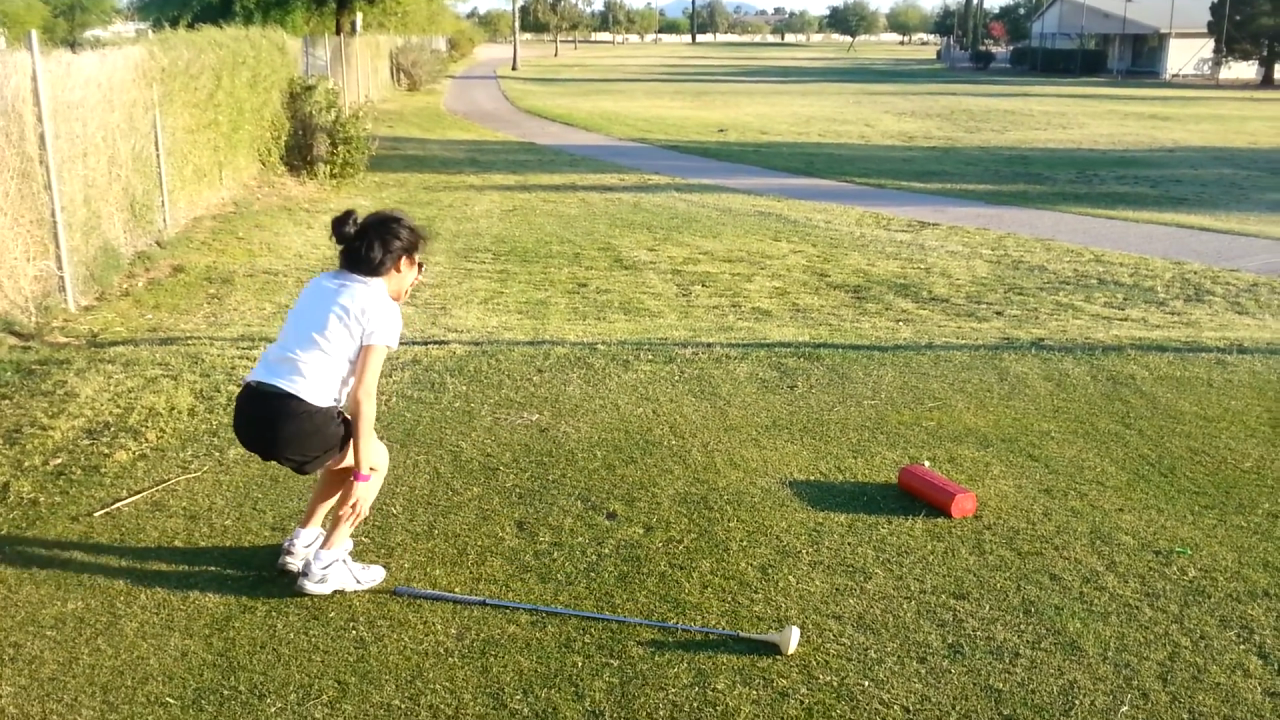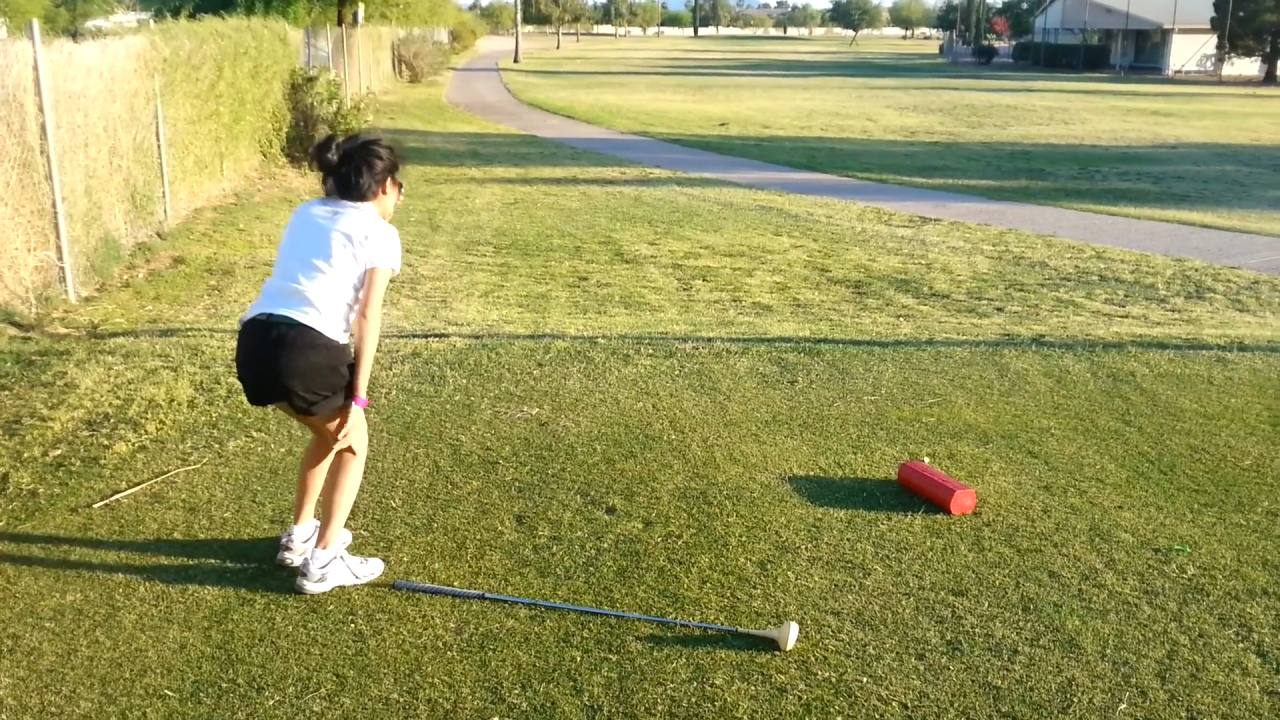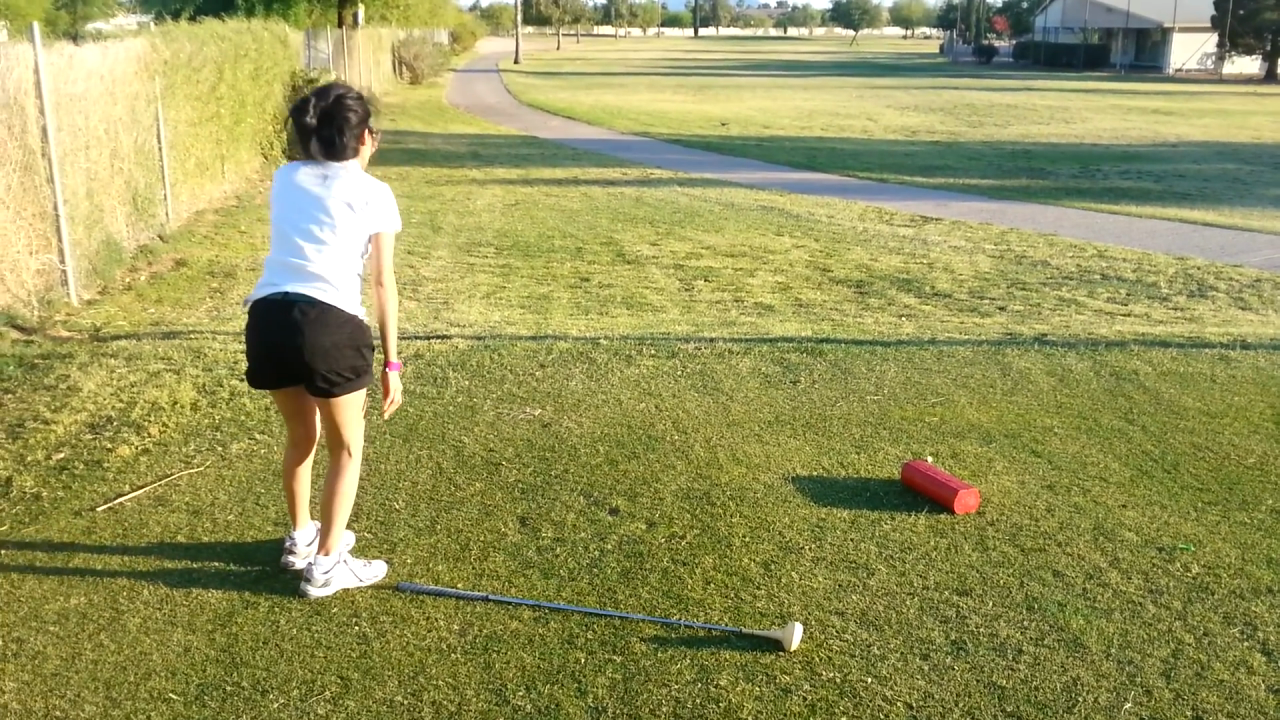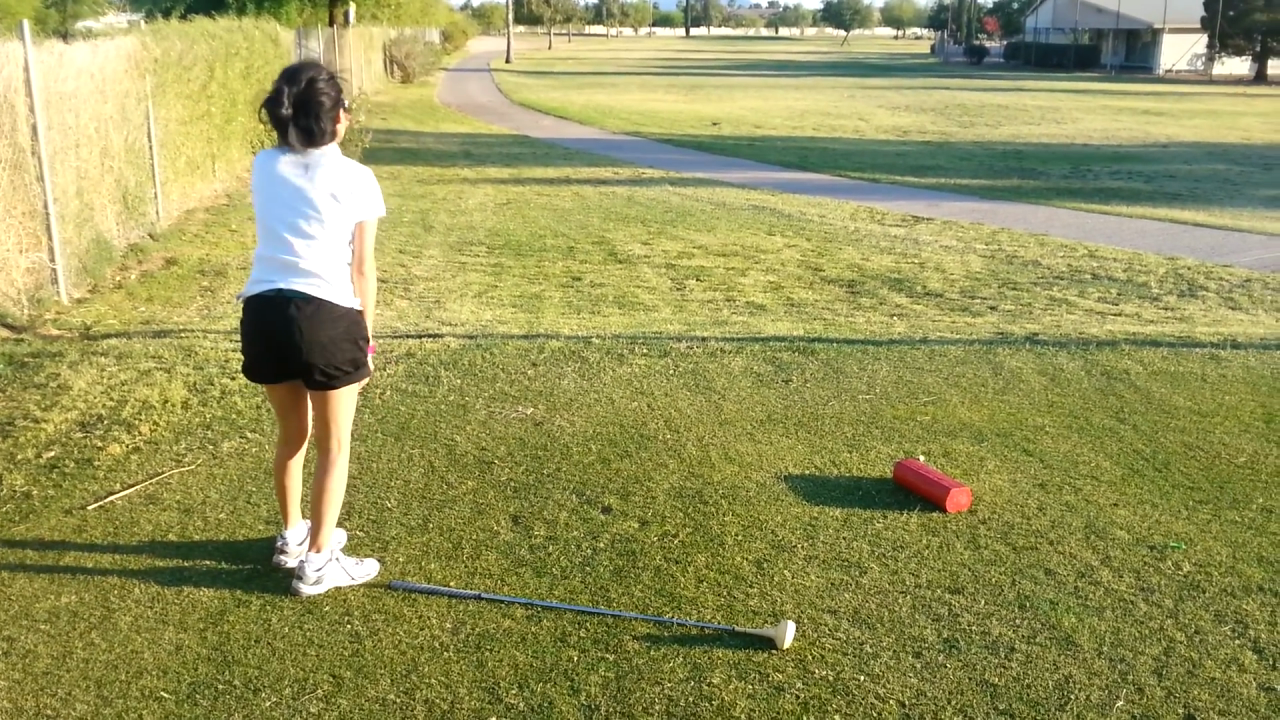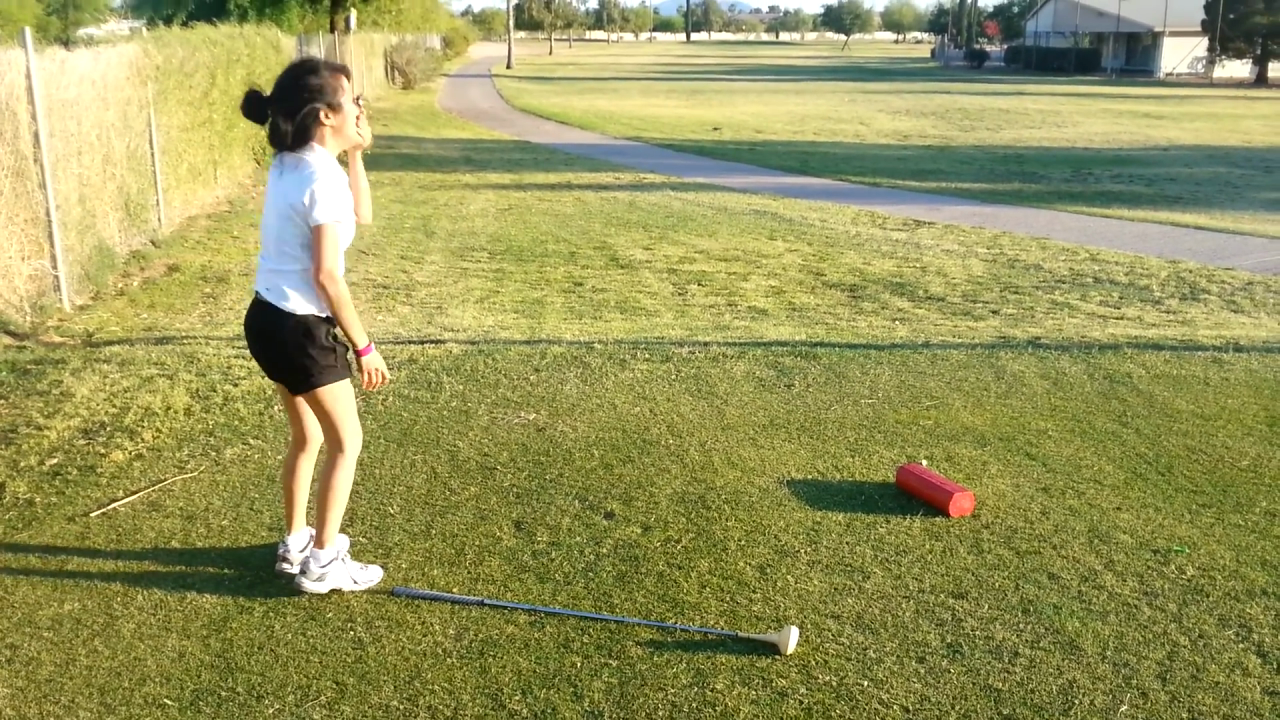
dt=0.3s
person 1, frame 1
left shoulder: (322, 284)
right shoulder: (382, 309)
right elbow: (363, 396)
right wrist: (361, 477)
left hip: (250, 410)
right hip: (294, 419)
left knee: (352, 445)
right knee: (374, 458)
left ankle: (302, 541)
right ankle: (325, 563)
person 1, frame 2
left shoulder: (306, 214)
right shoulder: (379, 232)
right elbow: (367, 317)
right wrist: (358, 396)
left hip: (254, 340)
right hip: (309, 346)
left knee: (328, 434)
right knee: (352, 445)
left ankle: (299, 536)
right ankle: (322, 562)
person 1, frame 3
left shoulder: (285, 178)
right shoulder: (373, 193)
right elbow: (383, 282)
right wrist: (391, 363)
left hip: (267, 318)
right hip: (329, 324)
left knee: (301, 435)
right knee: (346, 447)
left ankle: (301, 539)
right ankle: (326, 565)
person 1, frame 4
left shoulder: (263, 167)
right shoulder: (355, 178)
right elbow: (362, 270)
right wrist: (367, 340)
left hip: (262, 314)
right hip: (324, 318)
left knee: (291, 434)
right knee: (334, 445)
left ankle: (293, 537)
right ankle: (317, 562)
person 1, frame 5
left shoulder: (286, 166)
right shoulder: (325, 179)
left elbow: (360, 213)
right elbow: (326, 275)
left wrist: (354, 152)
right wrist: (364, 346)
left hip: (266, 318)
right hip: (300, 326)
left knee: (307, 435)
right knee: (347, 441)
left ankle: (296, 543)
right ankle: (323, 561)
